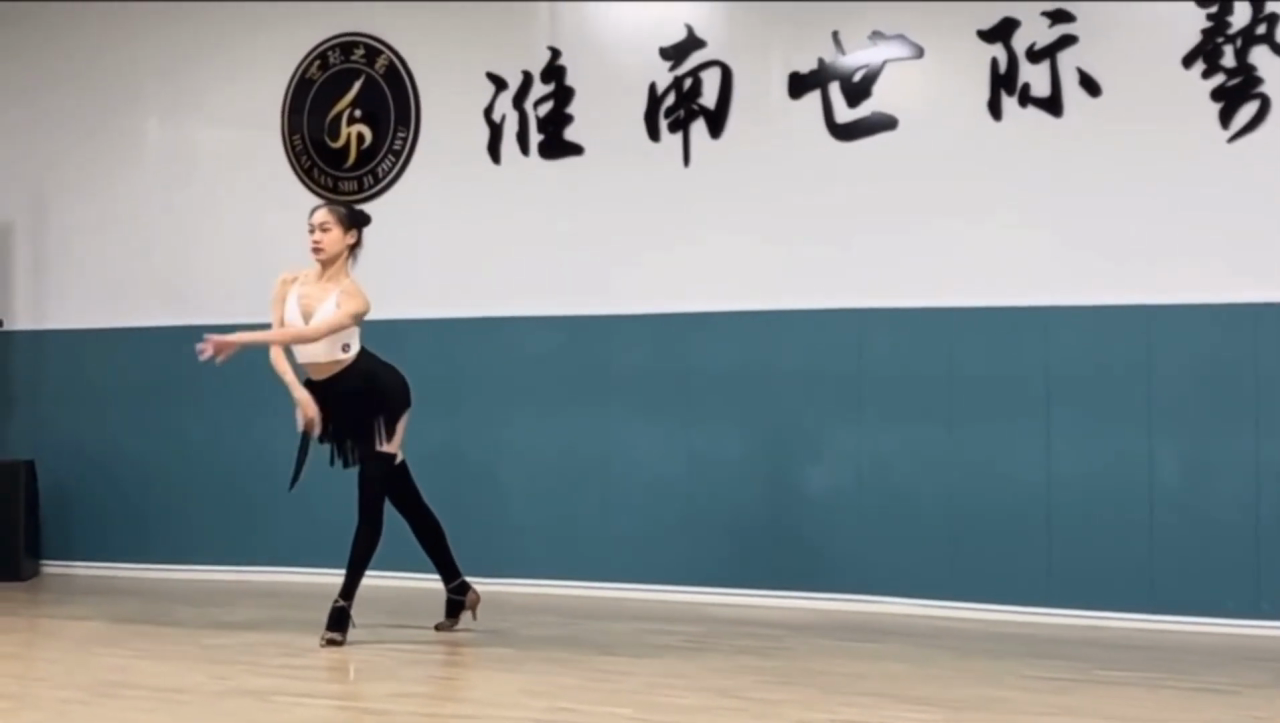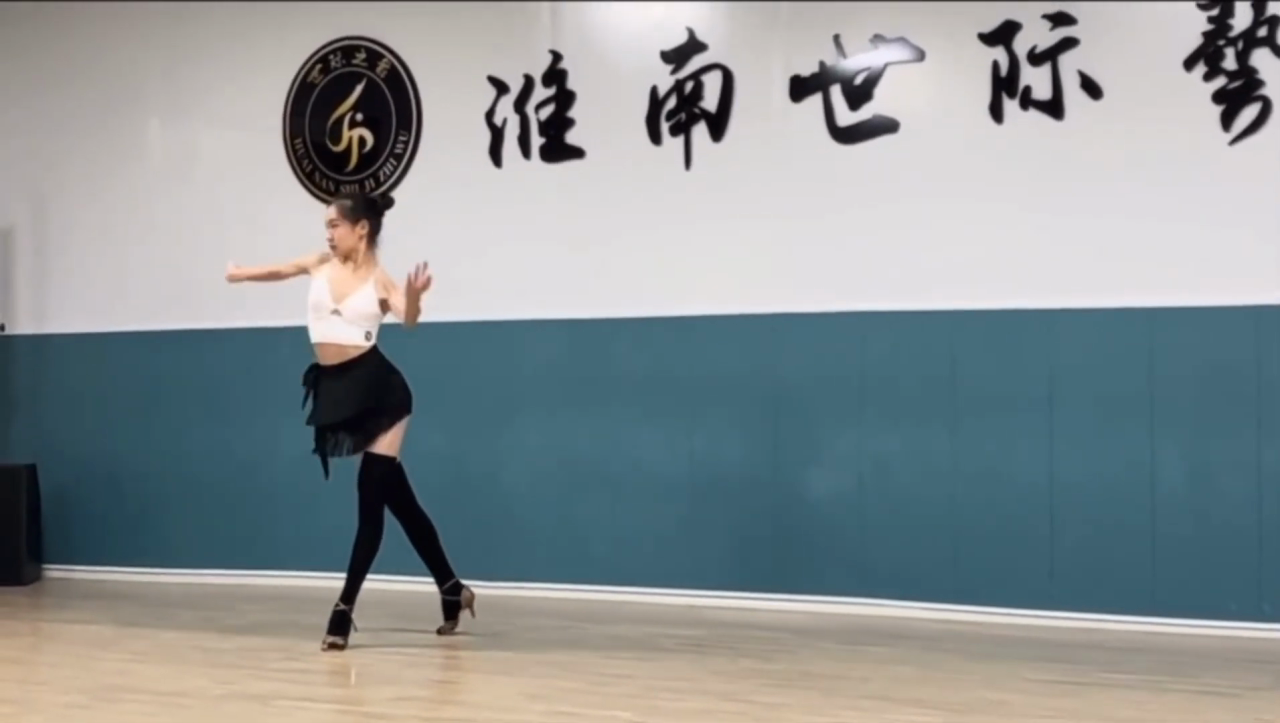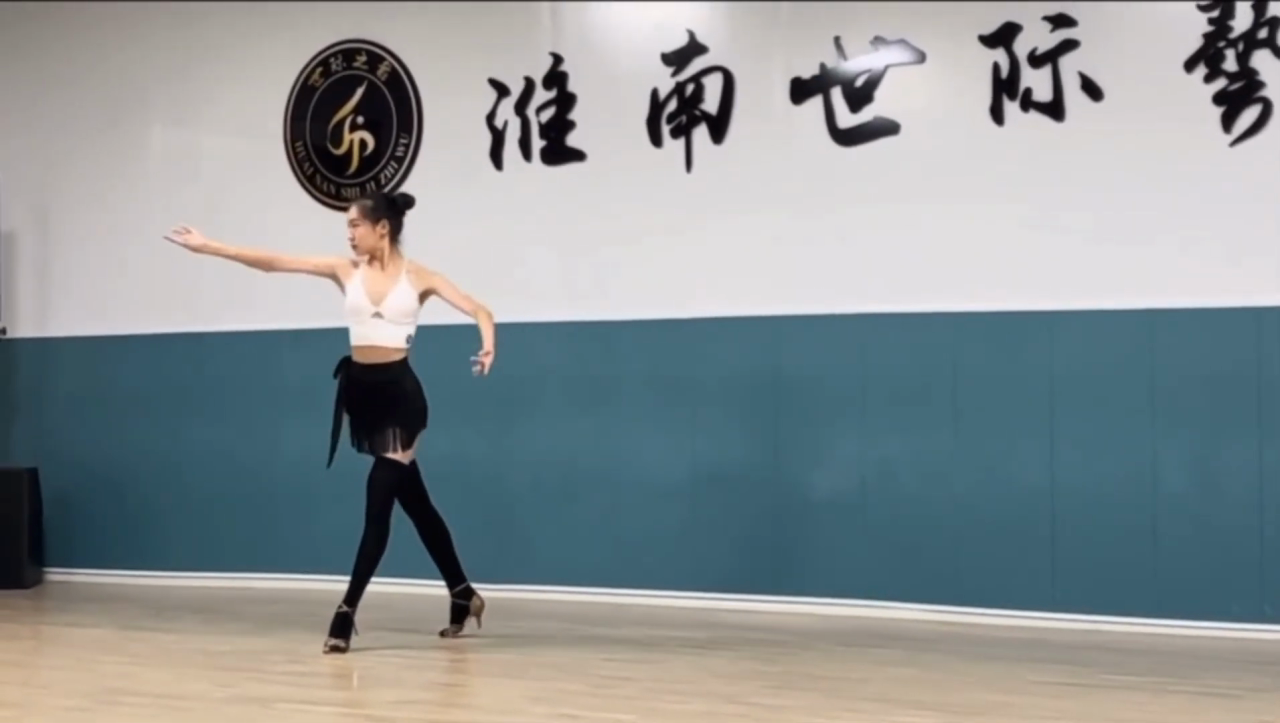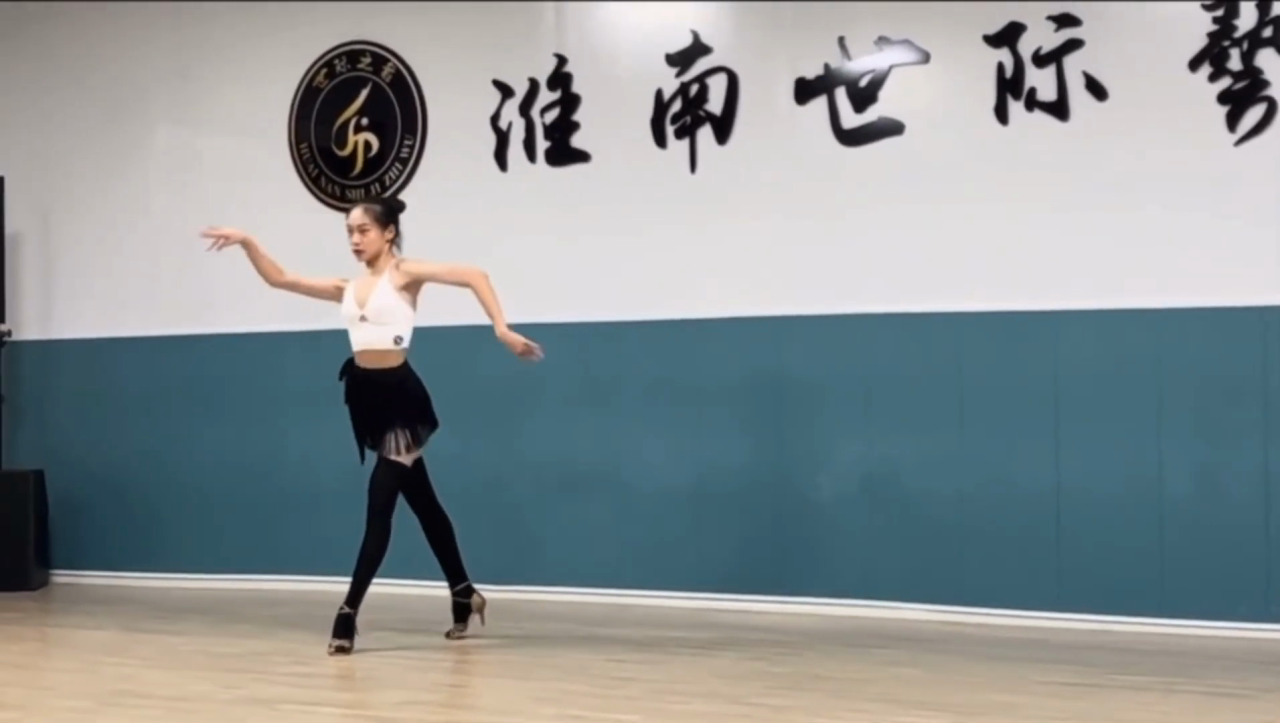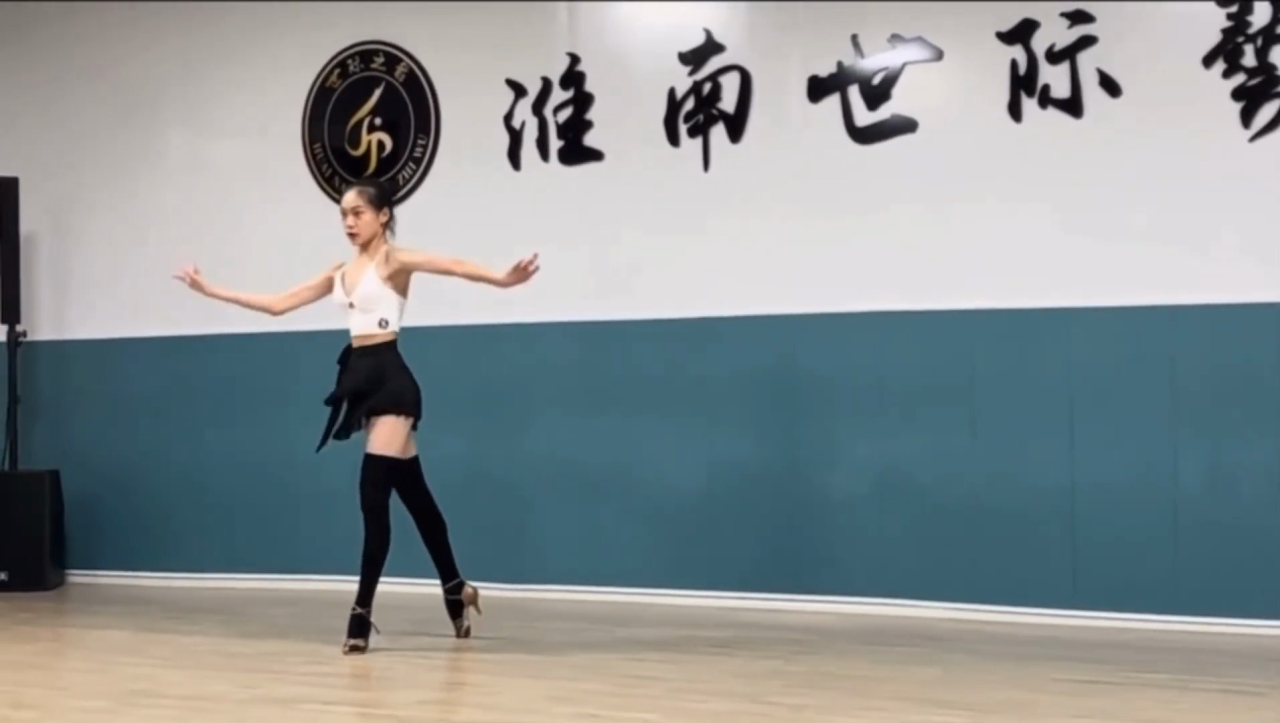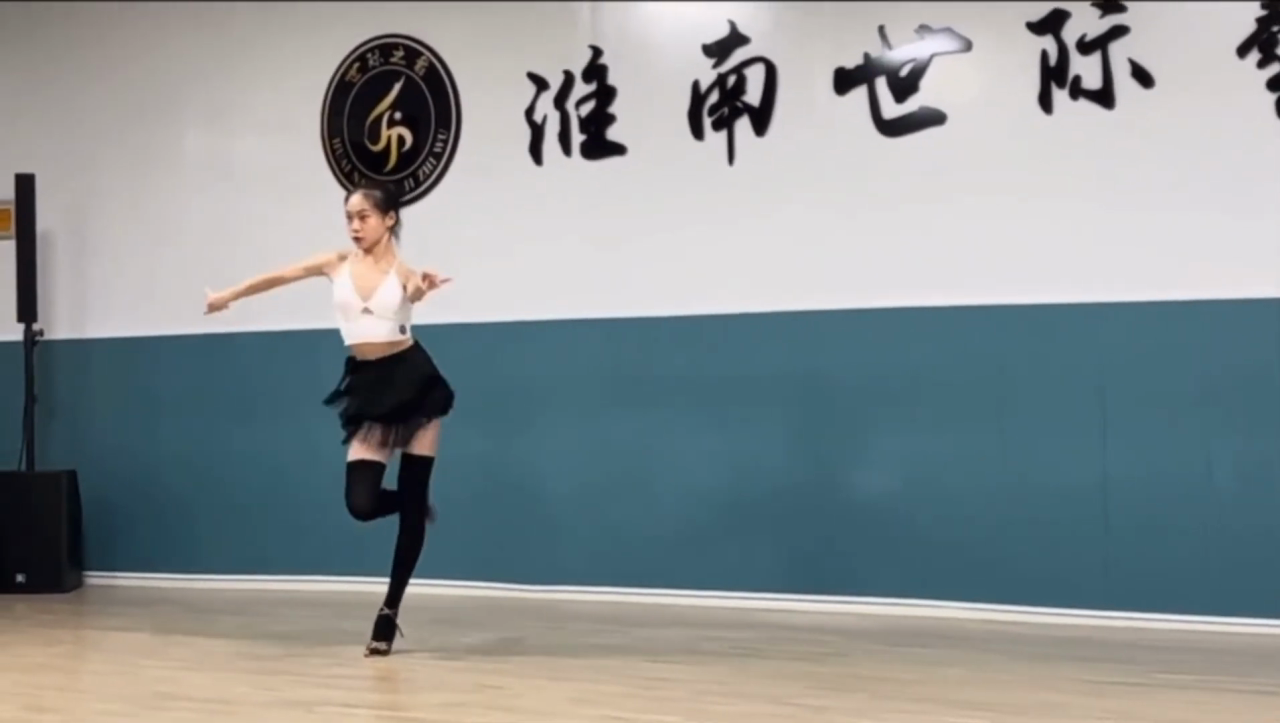
dt=0.4s
person 1, frame 1
left shoulder: (353, 298)
right shoulder: (288, 283)
left elbow: (311, 334)
right elbow: (278, 348)
left wrist: (241, 339)
right wrist: (299, 393)
left hip: (377, 393)
right hip: (330, 398)
left knee: (372, 497)
right knee: (401, 493)
left ankle: (343, 605)
right ankle: (457, 587)
person 1, frame 2
left shoulder: (381, 282)
right shoulder: (319, 264)
left elbow: (408, 317)
right elbow: (278, 270)
left wrist: (413, 297)
right wrist: (241, 274)
left hip: (378, 388)
right hip: (333, 388)
left knee: (372, 495)
right knee: (395, 494)
left ankle: (344, 609)
right ankle: (451, 588)
person 1, frame 3
left shoulder: (417, 276)
right shoulder: (346, 270)
left elbow: (479, 310)
right elbow: (274, 263)
left wrist: (487, 344)
right wrist: (208, 245)
left hip: (399, 390)
right hip: (361, 387)
left knee: (379, 501)
right knee: (414, 501)
left ankle: (347, 611)
right ankle: (463, 594)
person 1, frame 4
left shoulder: (404, 273)
right shoulder: (349, 287)
left elbow: (475, 275)
right elbow: (280, 279)
left wrist: (503, 331)
right wrist: (246, 242)
left hip: (402, 394)
right hip: (368, 394)
left knee: (379, 503)
right knee: (422, 501)
left ankle: (349, 612)
right ankle: (465, 593)
person 1, frame 5
left shoulder: (394, 260)
right shoulder: (341, 272)
left elbow: (449, 266)
right elbow: (277, 304)
left wrist: (502, 279)
right wrist: (210, 289)
left hip: (388, 379)
right hip: (363, 379)
left knee: (373, 495)
right knee: (415, 494)
left ankle: (362, 611)
right ankle: (456, 589)
person 1, frame 6
left shoulder: (402, 271)
right shoulder: (337, 263)
left elbow: (413, 291)
right elbow: (277, 276)
left wrist: (424, 287)
right wrist: (224, 297)
left hip: (414, 381)
right hip: (367, 388)
left knee: (412, 499)
right knee: (361, 503)
left ankle: (389, 612)
right ankle: (415, 508)
